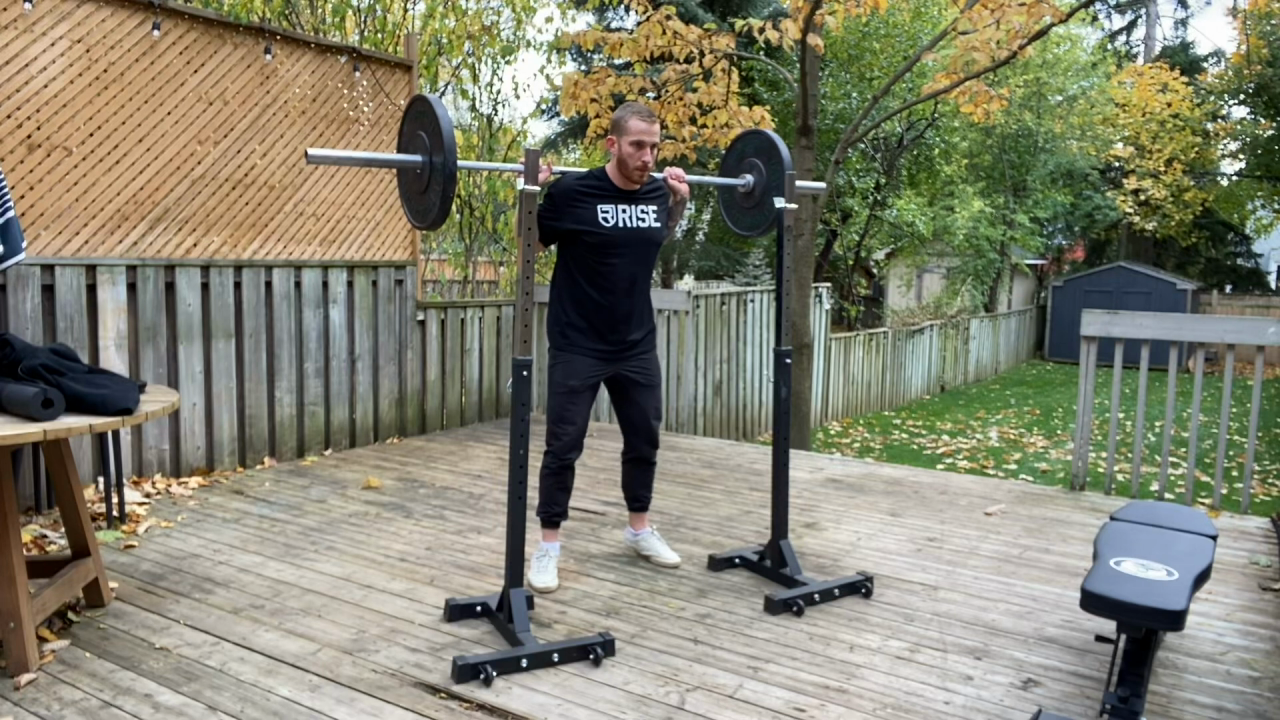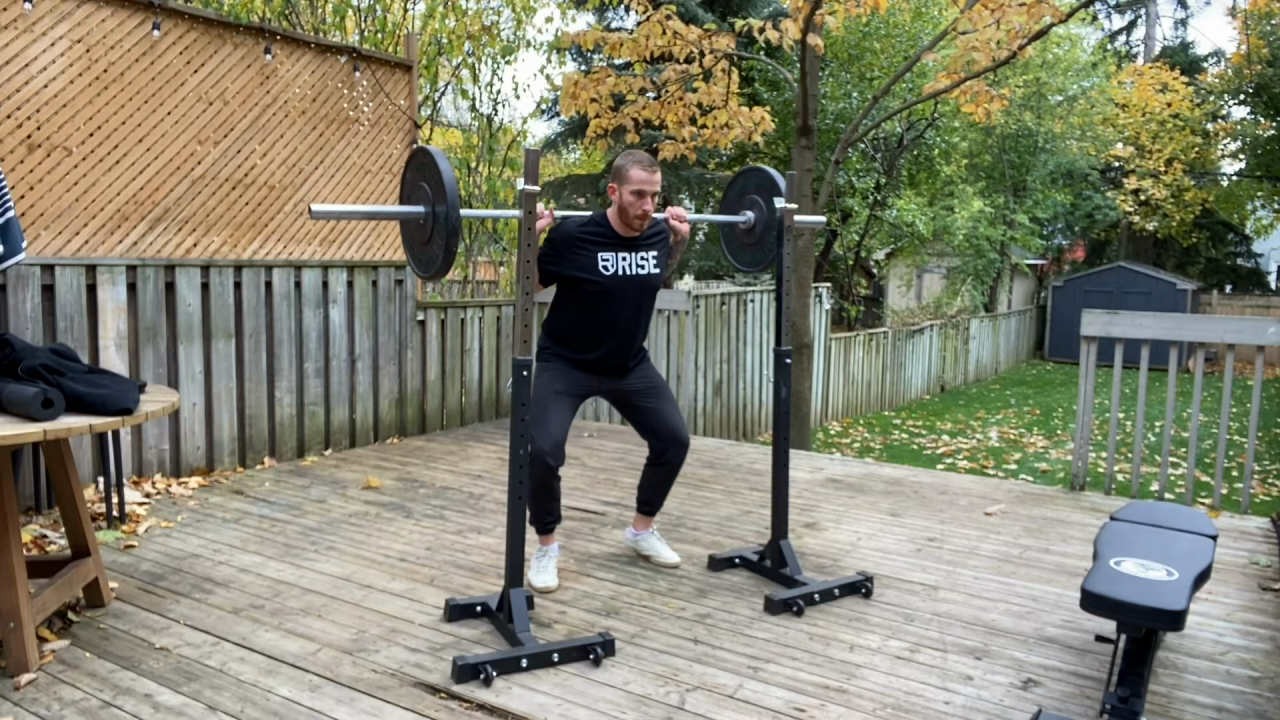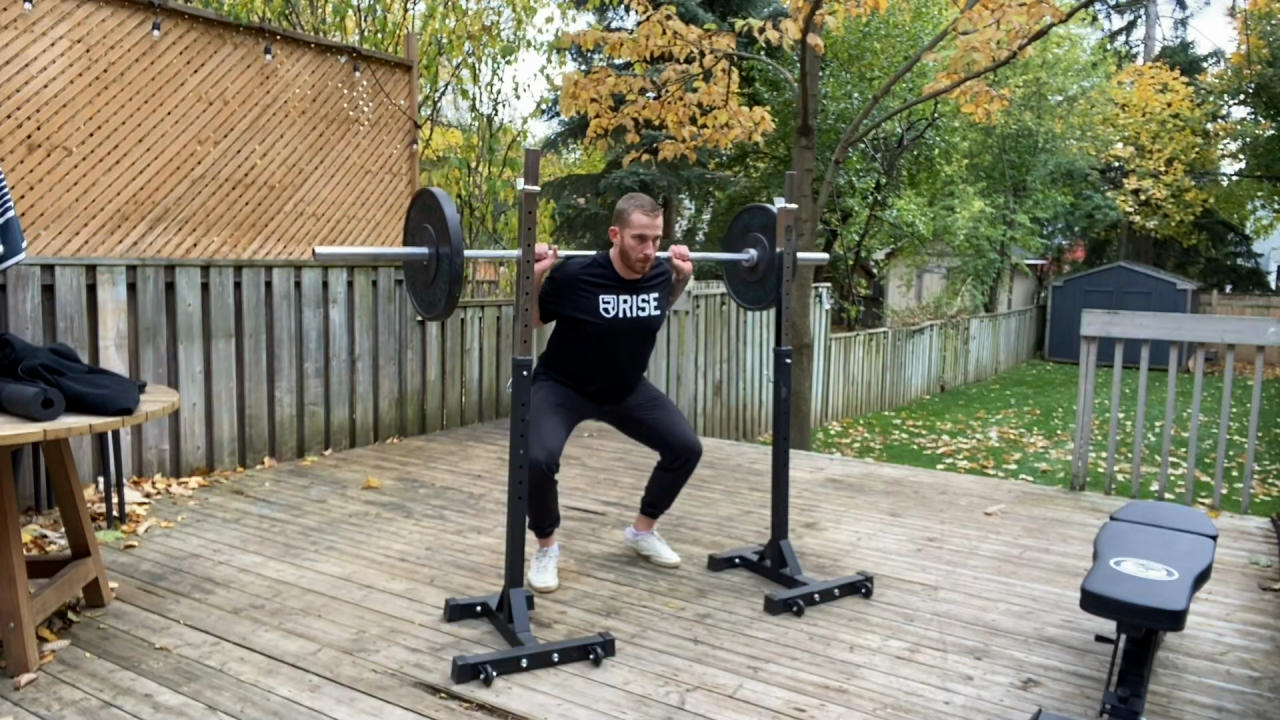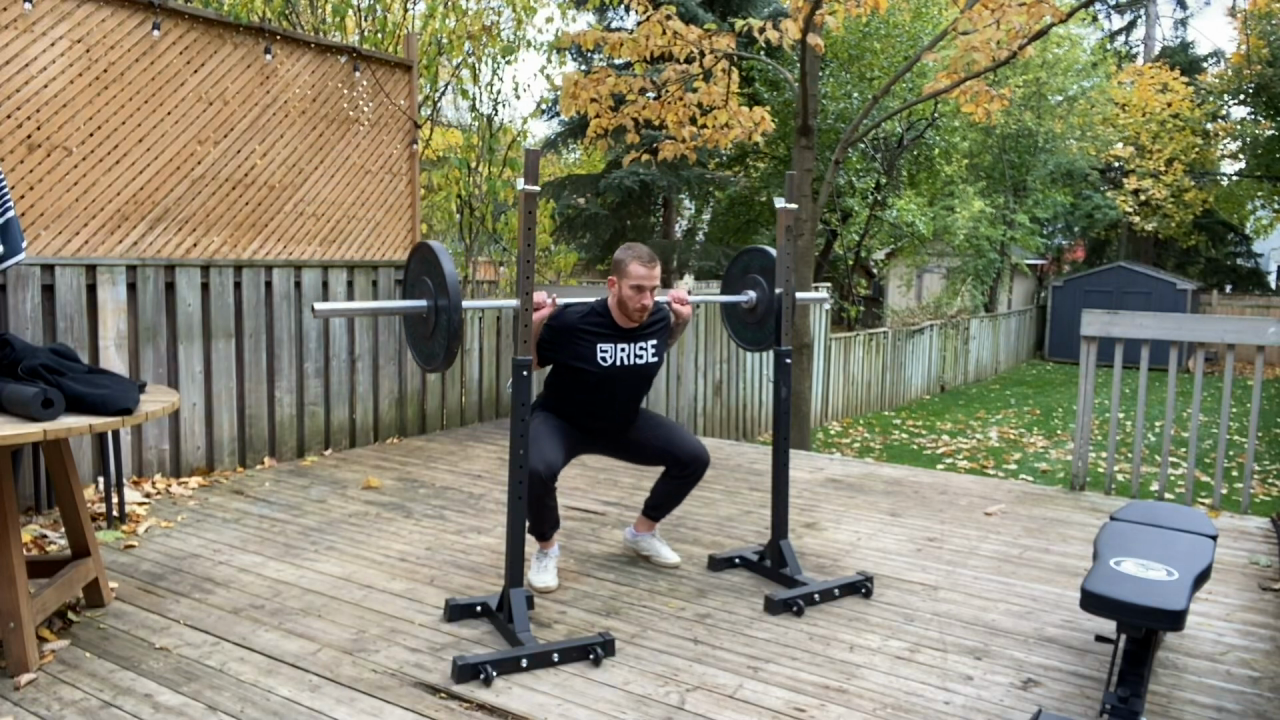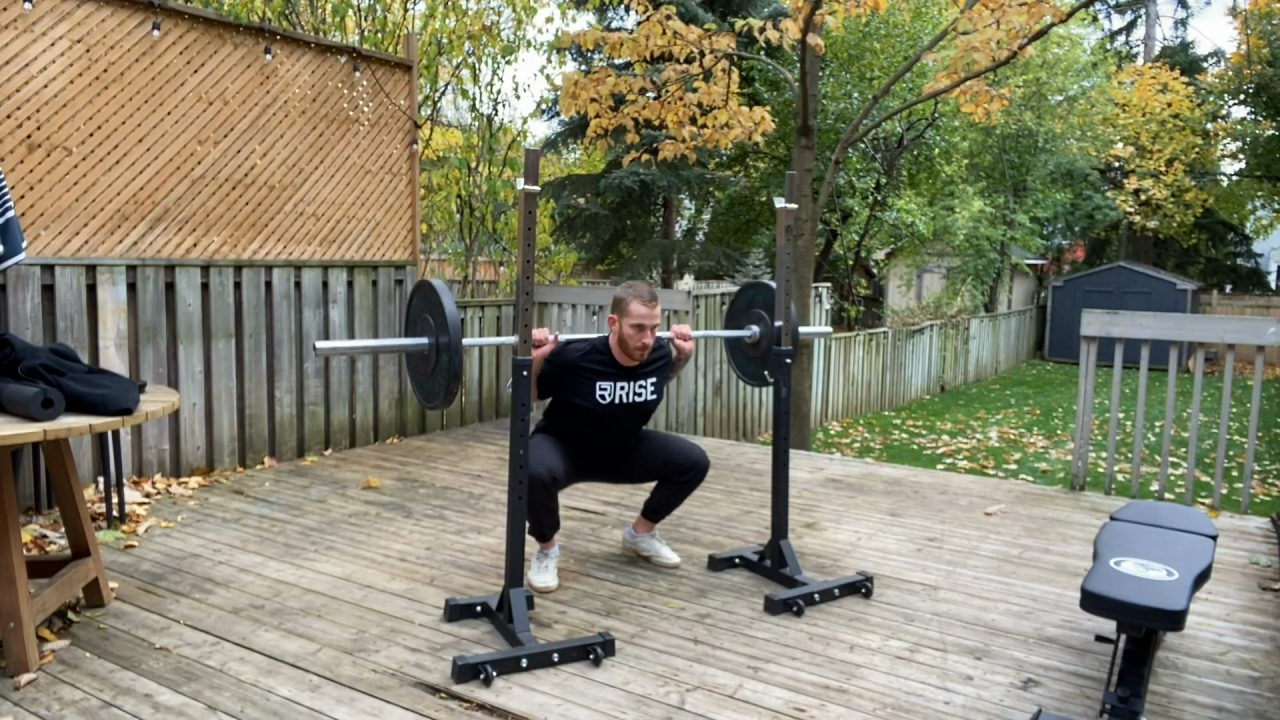
dt=0.7s
person 1, frame 1
left shoulder: (657, 194)
right shoulder: (573, 192)
left wrist: (679, 200)
left hip: (637, 344)
right hip: (578, 345)
left knee: (644, 441)
right knee: (563, 446)
left ankle: (640, 530)
right ankle: (547, 547)
person 1, frame 2
left shoulder: (658, 234)
right shoulder: (574, 236)
left wrist: (679, 239)
left hip: (629, 363)
right hip: (565, 362)
left knee: (674, 439)
right knee: (544, 451)
left ankle: (641, 531)
right ankle: (546, 547)
person 1, frame 3
left shoulder: (660, 273)
right shoulder: (576, 275)
right elbow: (529, 319)
left wrist: (682, 277)
right wrist: (534, 276)
left hip: (627, 387)
right hip: (563, 385)
left knee: (686, 447)
right knee: (539, 458)
left ankle: (642, 530)
right ankle: (546, 548)
person 1, frame 4
left shoulder: (658, 318)
right shoulder: (573, 322)
left wrist: (681, 320)
right wrist: (534, 324)
left hip: (624, 421)
right hip: (561, 420)
left knee: (693, 457)
right knee: (537, 468)
left ankle: (642, 532)
right ankle: (546, 549)
person 1, frame 5
left shoulder: (659, 353)
right shoulder: (574, 359)
left wrist: (684, 353)
right wrist: (535, 359)
left hip: (623, 449)
right hip: (563, 446)
left knee: (693, 461)
right knee: (537, 471)
left ankle: (640, 533)
right ankle: (546, 550)
